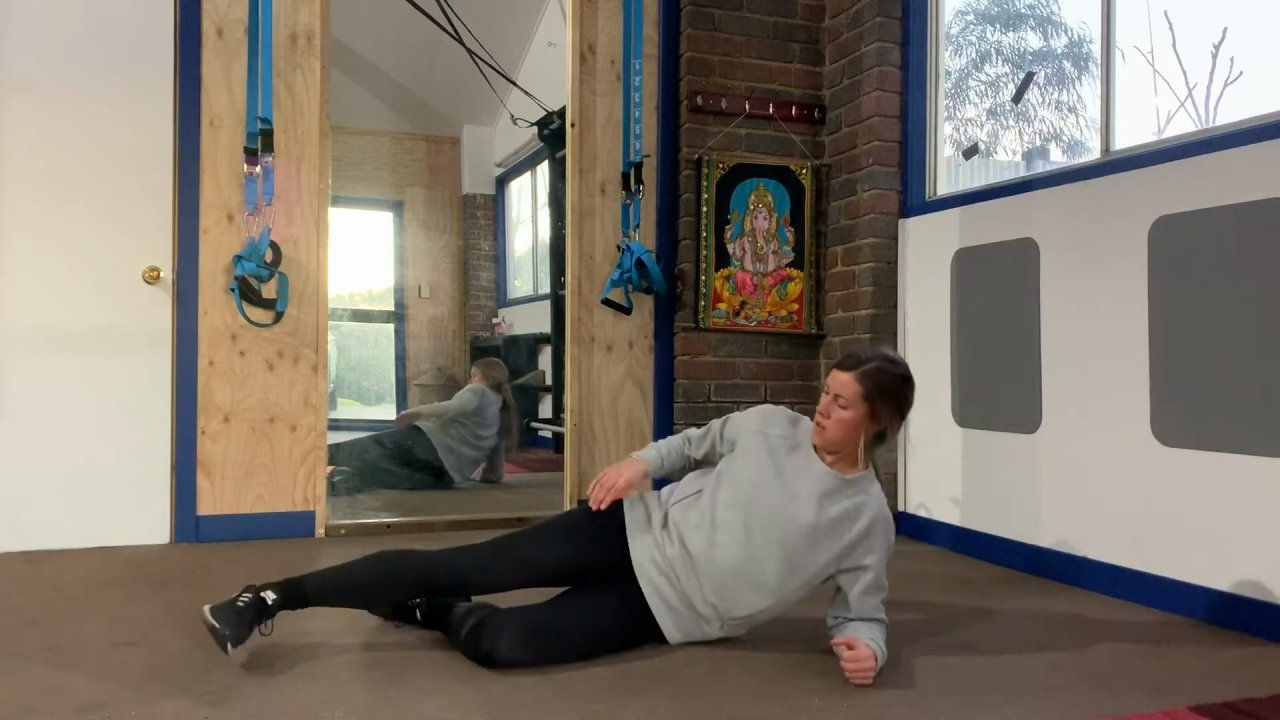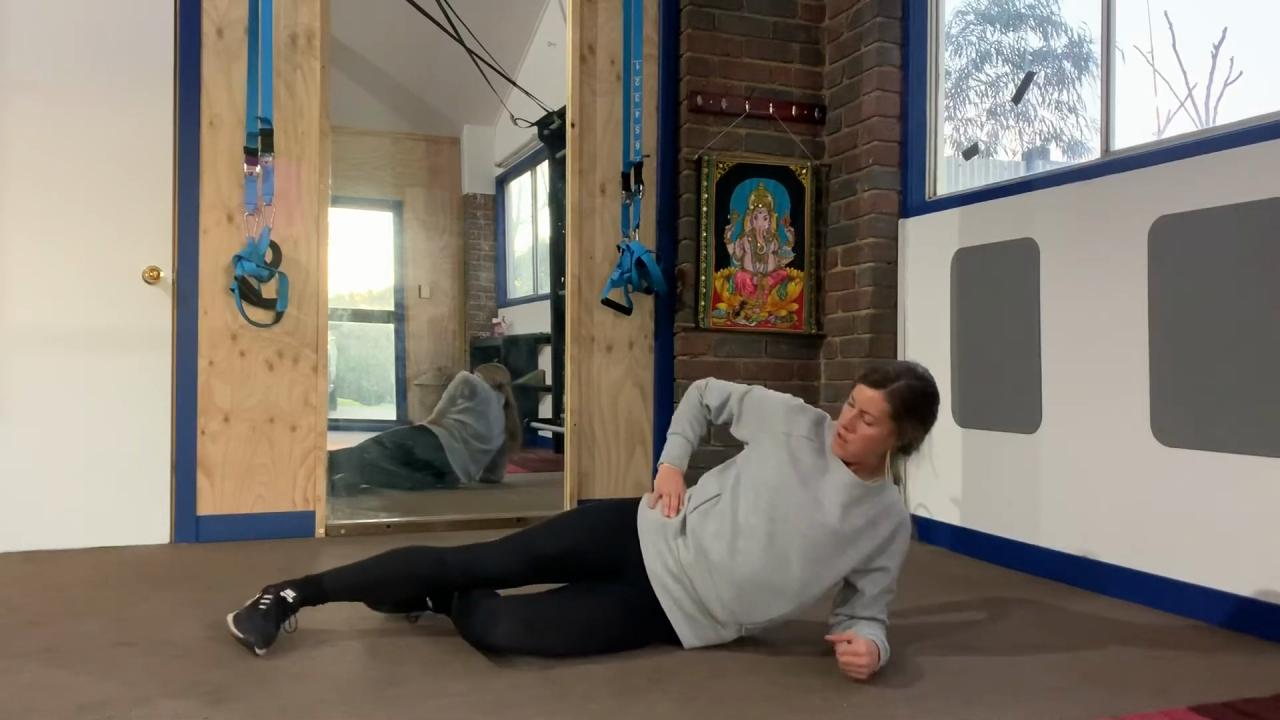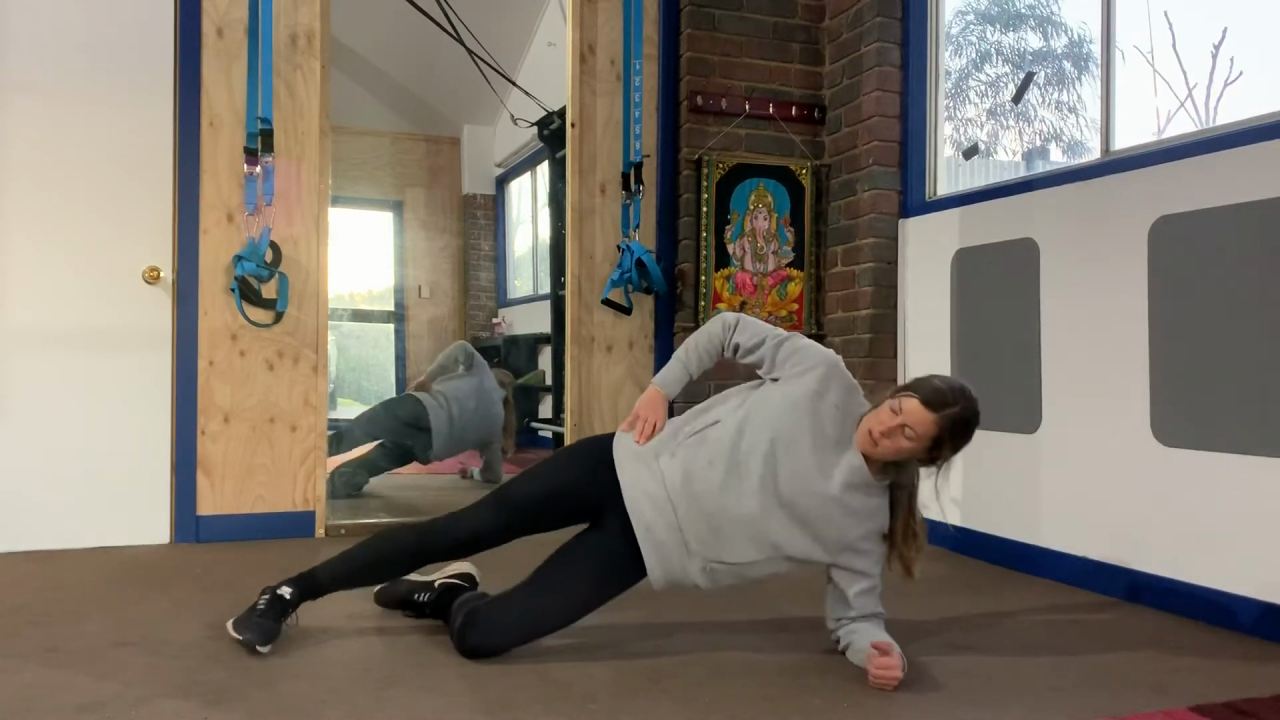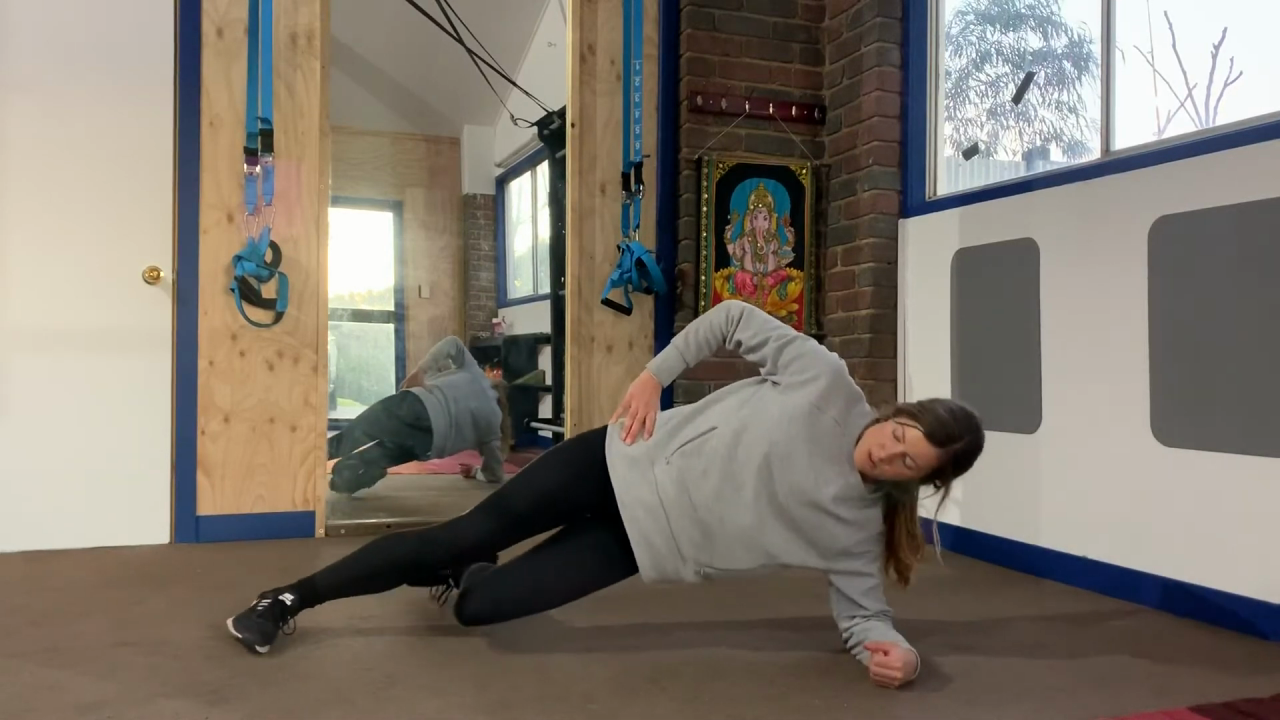
dt=1s
person 1, frame 1
left shoulder: (866, 518)
right shoulder: (773, 427)
left elbow: (861, 612)
right elbow: (697, 441)
left wrist: (863, 647)
right wrist: (639, 461)
left hip: (665, 614)
right hip: (627, 539)
left knee: (504, 642)
right knee: (461, 567)
left ankle: (439, 616)
right ankle: (274, 596)
person 1, frame 2
left shoulder: (886, 524)
right shoulder: (796, 422)
left elbow: (862, 611)
right elbow: (705, 394)
left wrist: (868, 645)
right wrist: (671, 465)
left hip: (673, 613)
right hip: (647, 536)
left knee: (503, 625)
right knee: (475, 562)
left ankle: (440, 600)
right ankle: (293, 594)
person 1, frame 3
left shoulder: (864, 516)
right shoulder: (824, 376)
left elbow: (854, 608)
right elbow: (730, 329)
left wrist: (879, 647)
right wrist: (660, 388)
left hip: (647, 542)
right hip: (631, 468)
left knee: (483, 636)
right knee: (467, 527)
left ankle: (448, 596)
right ankle: (291, 592)
person 1, frame 4
left shoulder: (857, 526)
right shoulder: (826, 381)
left elbow: (861, 609)
right elbow: (734, 318)
left wrist: (896, 650)
right wrist: (653, 374)
left hip: (644, 539)
right hip: (627, 463)
left knee: (480, 607)
right knee: (471, 533)
left ankle: (459, 577)
right ankle: (290, 597)
person 2, frame 1
left shoulder: (479, 391)
right shoulder: (501, 423)
left elbow: (458, 407)
right elbow: (495, 475)
left wrist: (414, 413)
right wrist: (472, 471)
left hip: (428, 441)
right hip: (445, 474)
left knee: (362, 450)
right ankle: (350, 477)
person 2, frame 2
left shoulder: (483, 393)
right shoulder: (505, 427)
left elbow: (465, 378)
right elbow: (494, 475)
left wrist: (437, 416)
right wrist: (472, 470)
left hip: (431, 440)
right hip: (446, 473)
left knee: (365, 454)
person 2, frame 3
left shoulder: (482, 374)
right shoulder: (496, 418)
left elbow: (462, 348)
right elbow: (493, 475)
left wrist: (427, 378)
right wrist: (474, 473)
left hip: (417, 407)
right hip: (425, 440)
left knee: (349, 437)
right ankle: (343, 478)
person 2, frame 4
left shoulder: (473, 374)
right shoulder: (492, 418)
left elbow: (452, 343)
right elbow: (494, 475)
left wrist: (420, 371)
right wrist: (476, 472)
right hip: (423, 435)
left knee: (340, 444)
